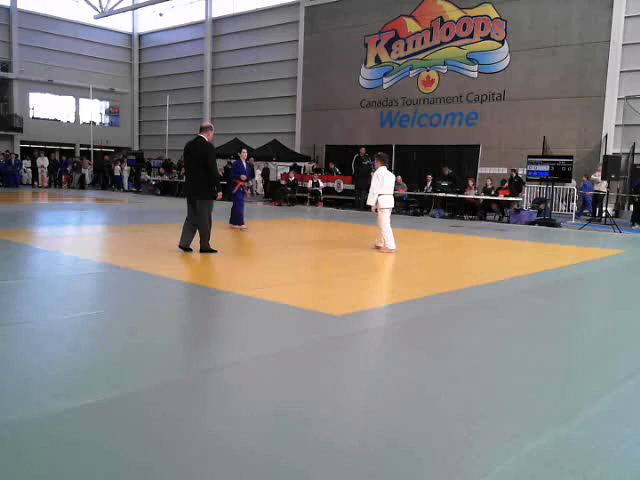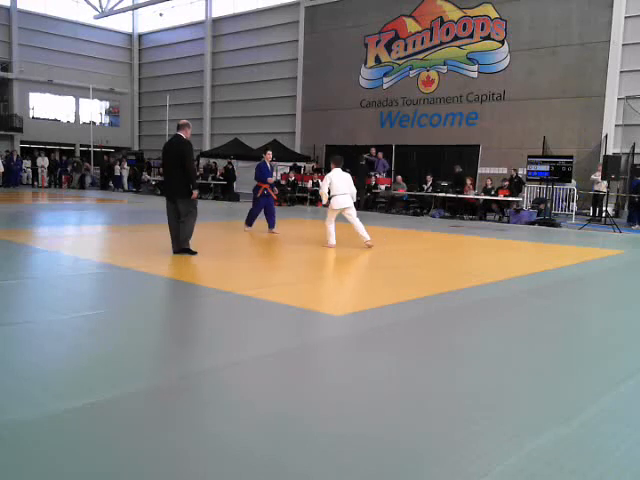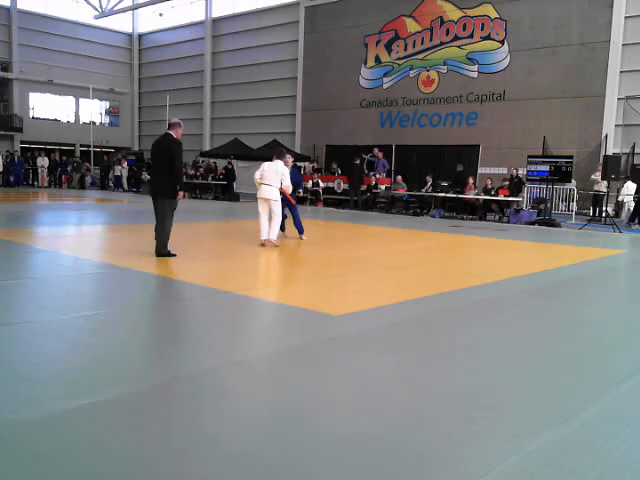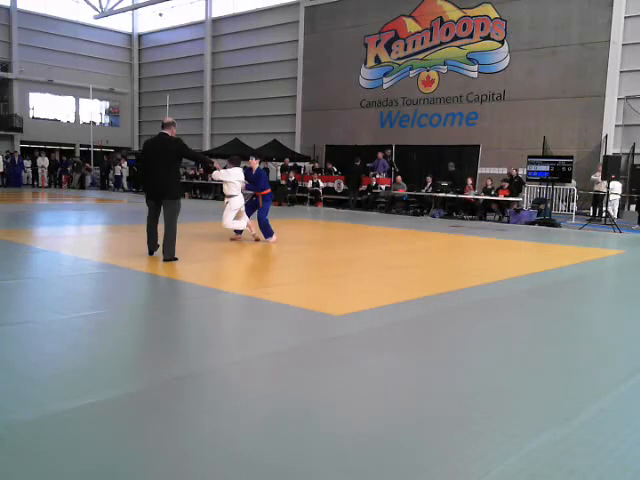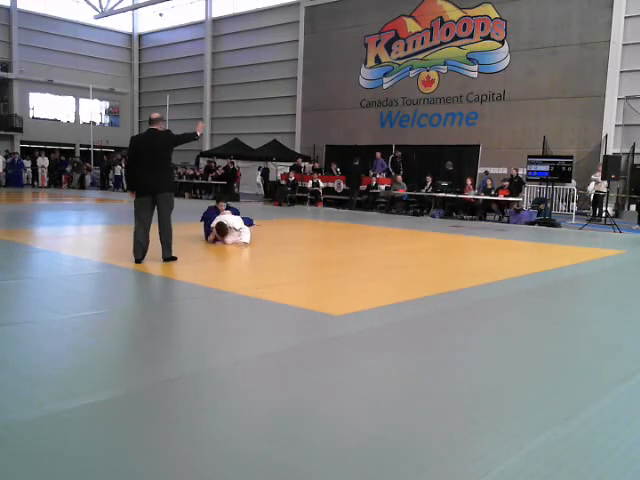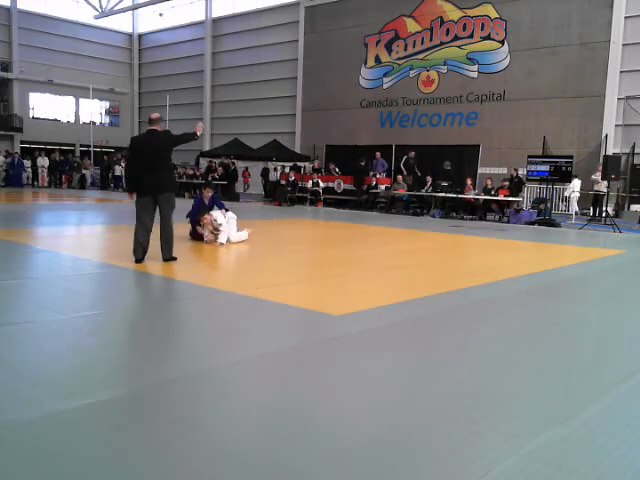
dt=0.7s
person 1, frame 1
left shoulder: (188, 145)
right shoulder: (208, 147)
left elbow: (187, 166)
right elbow: (213, 170)
right wrist: (218, 189)
left hip: (191, 187)
right hip: (204, 189)
left knee: (192, 216)
right knee: (204, 218)
left ankle: (185, 242)
right ankle: (204, 246)
person 1, frame 2
left shoulder: (167, 144)
right shoulder: (185, 144)
left elbow: (164, 166)
right elbow: (190, 168)
right wrist: (194, 187)
left hip: (169, 187)
right hip: (183, 188)
left knee: (174, 218)
right knee: (190, 215)
left ankle: (177, 246)
right ankle: (184, 245)
person 1, frame 3
left shoulder: (157, 142)
right shoulder: (175, 143)
right elbow: (177, 168)
right wrist: (180, 188)
left hip: (156, 186)
right hip: (168, 187)
left knee: (160, 217)
right knee: (166, 218)
left ankle: (160, 247)
right ankle: (162, 249)
person 1, frame 4
left shoulder: (148, 143)
right shoulder: (176, 143)
left elbow: (143, 167)
right elbow: (194, 155)
left wrist: (146, 187)
right wrist: (210, 162)
left hip: (152, 188)
right hip: (170, 188)
left knee: (152, 218)
right knee: (170, 221)
left ankle: (151, 247)
right ankle: (168, 254)
person 1, frame 5
left shoulder: (136, 140)
right shoulder: (166, 137)
left elbow: (130, 166)
right elbow: (183, 138)
left wrist: (132, 187)
right wrist: (197, 133)
left hip: (143, 187)
right hip: (163, 186)
left knee: (142, 221)
right knee: (165, 220)
left ankle: (139, 255)
right ankle: (167, 254)
person 1, frame 6
left shoulder: (136, 141)
right shoulder: (166, 137)
left elbow: (130, 166)
right elbow: (182, 138)
left wrist: (131, 188)
right wrist: (197, 133)
left hip: (145, 187)
right hip: (165, 186)
left knee: (143, 221)
right knee: (166, 221)
left ankle: (139, 255)
right ankle: (167, 254)
